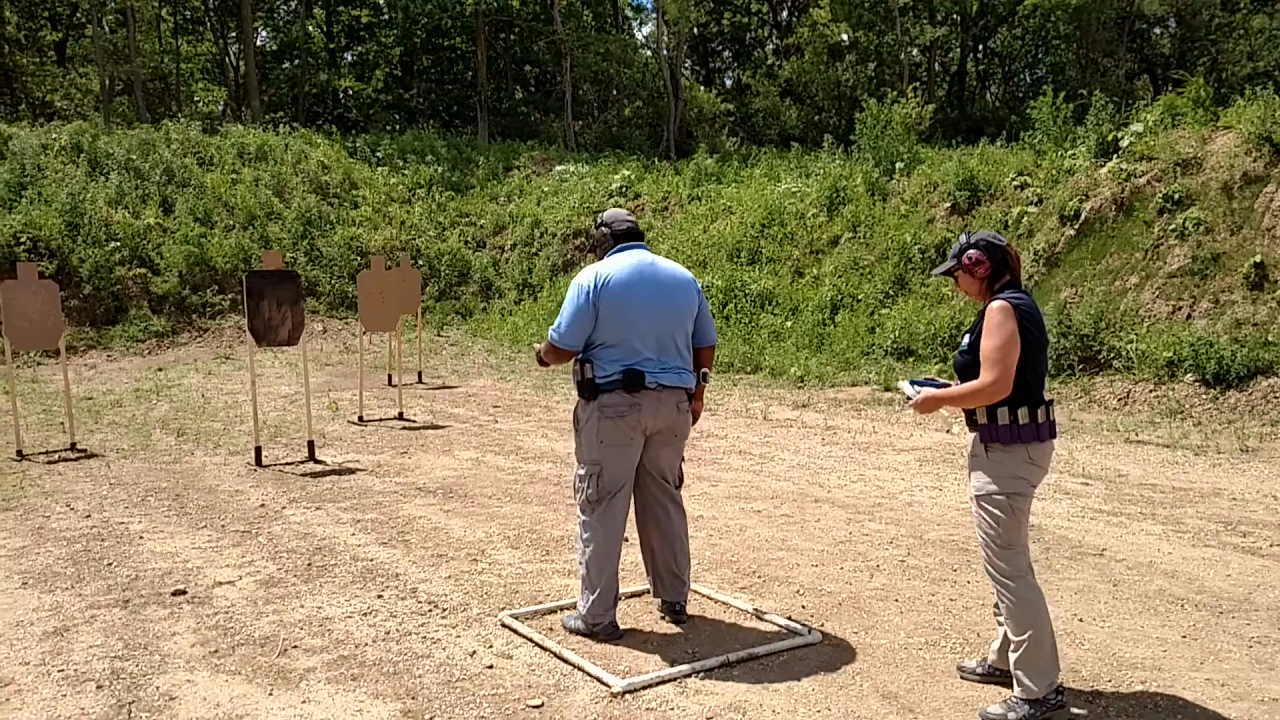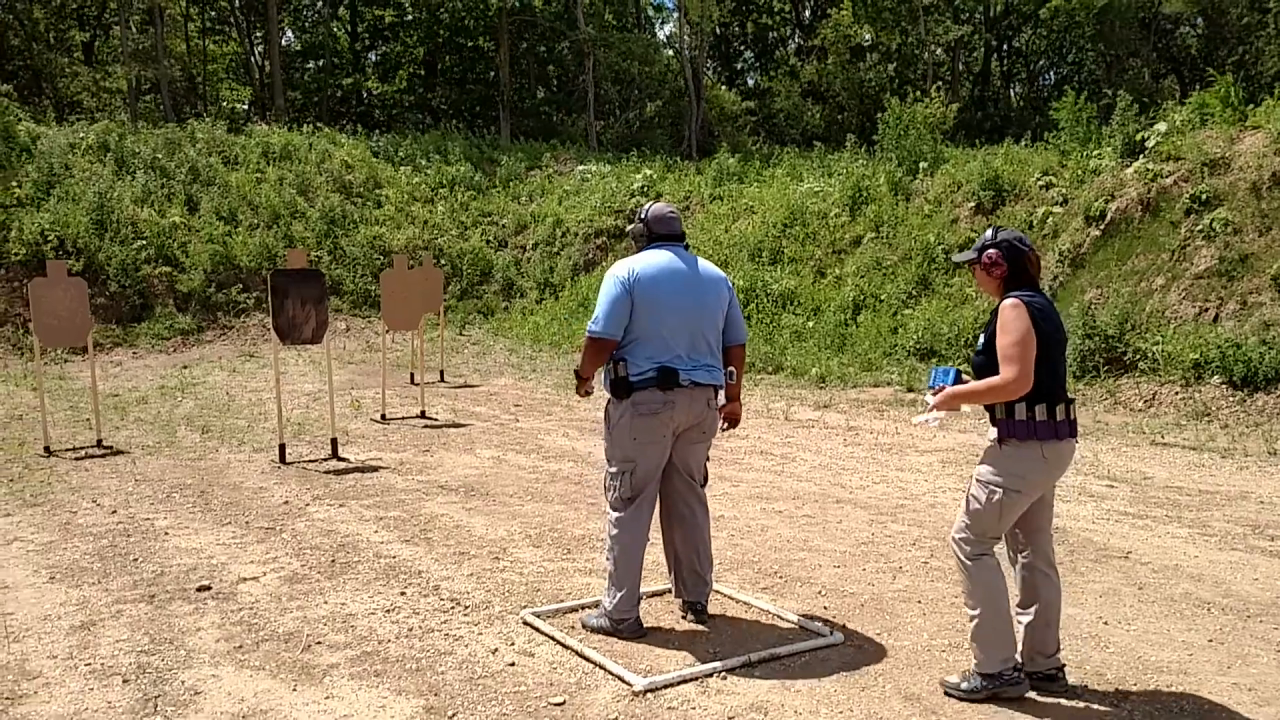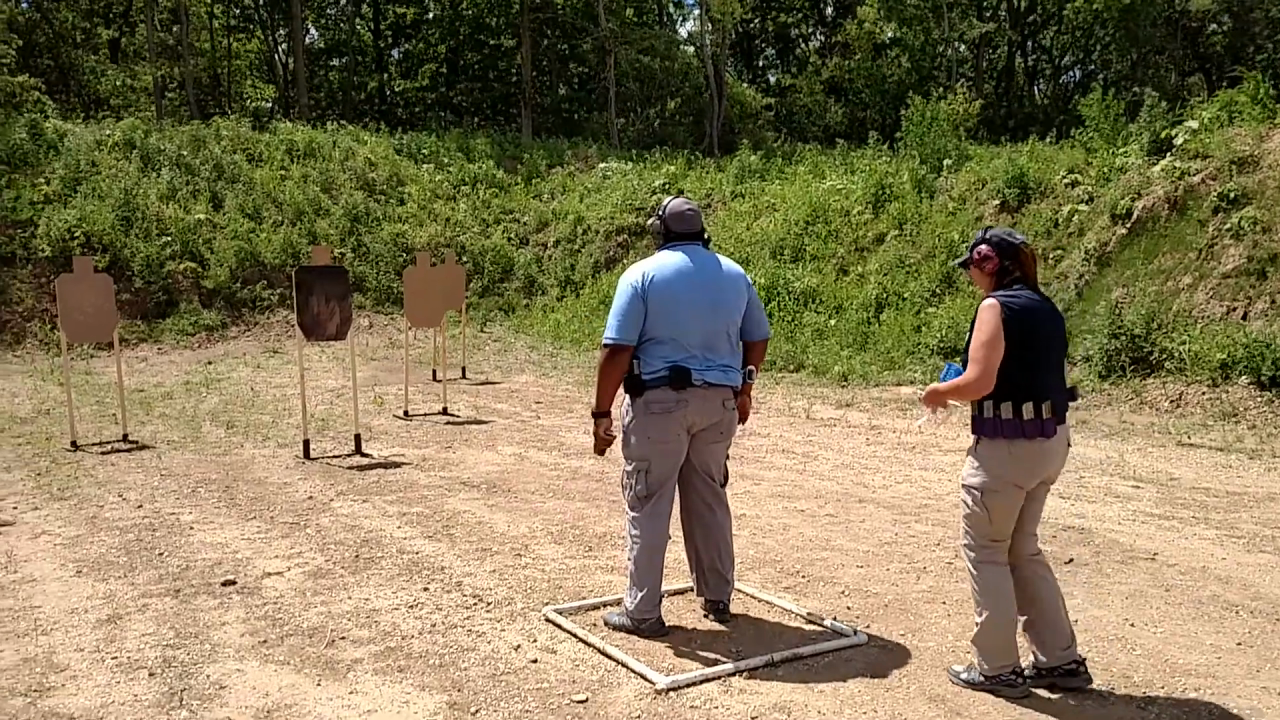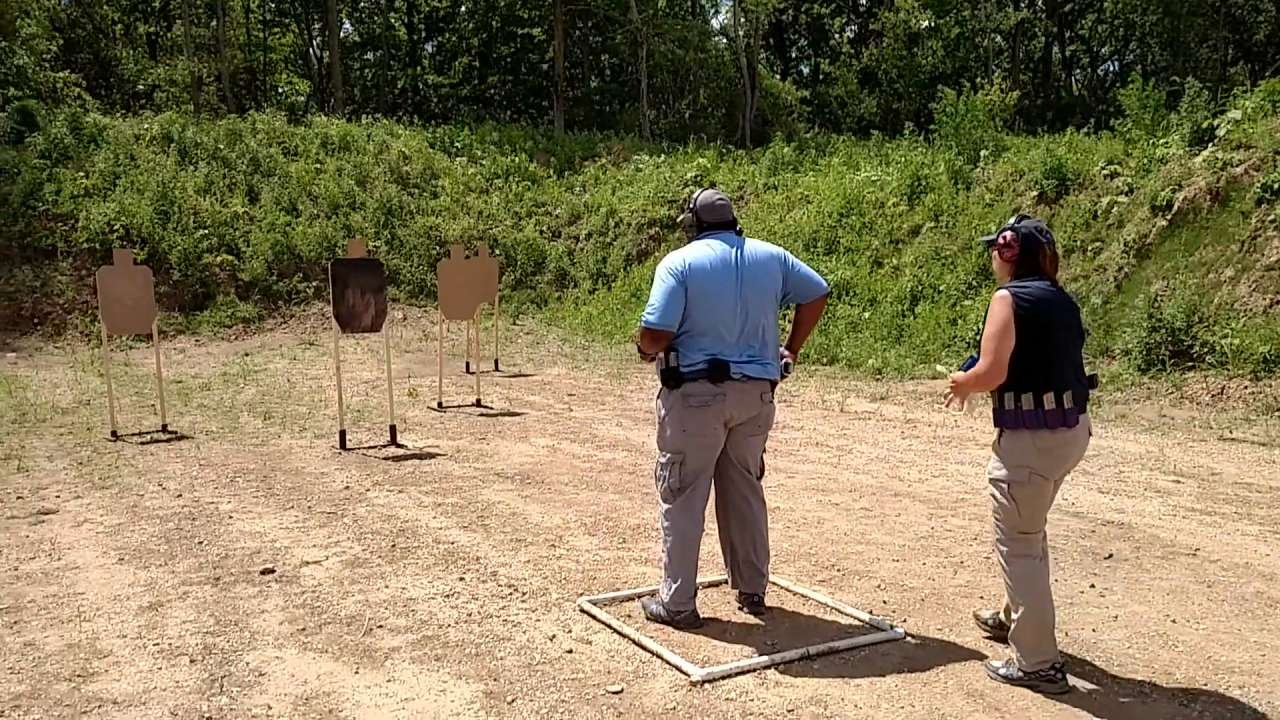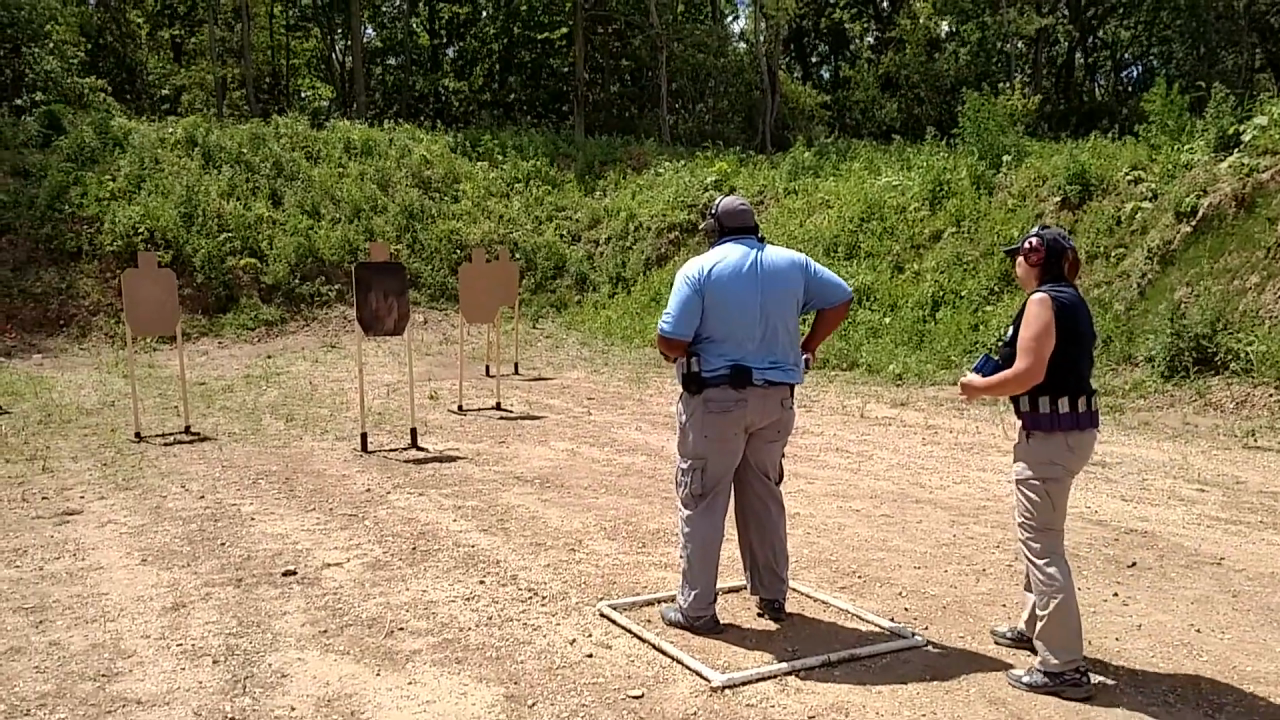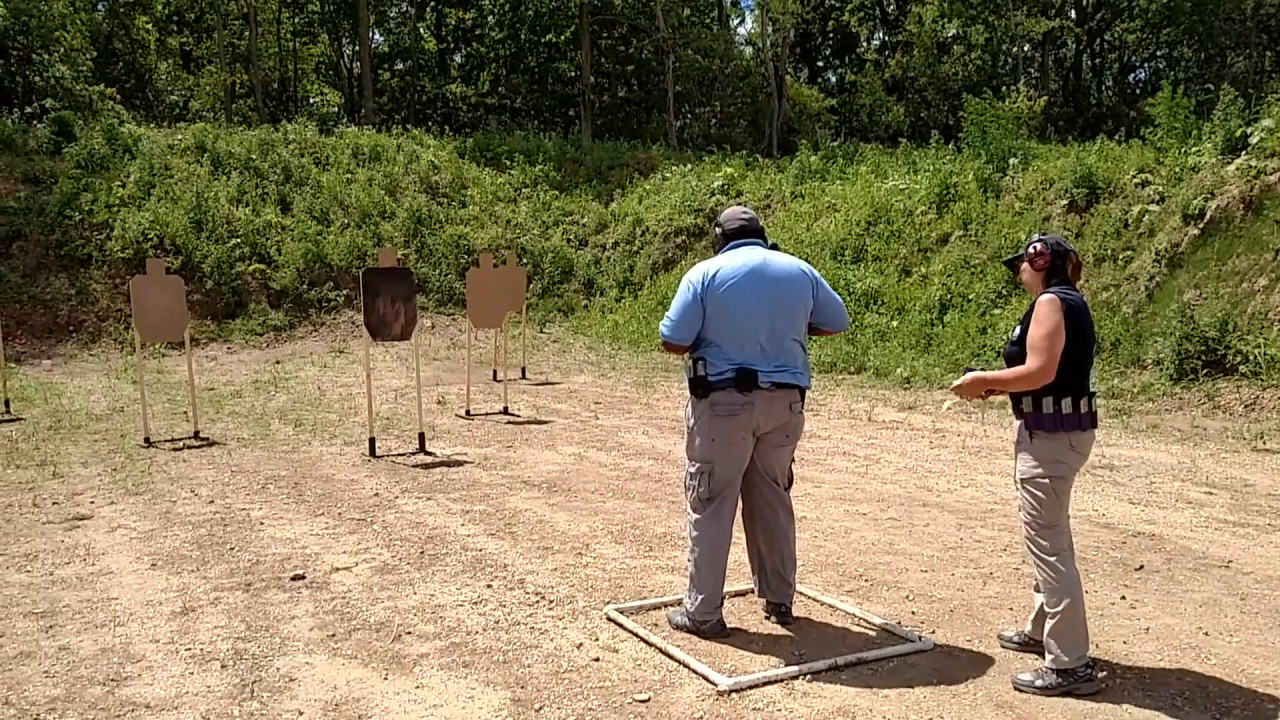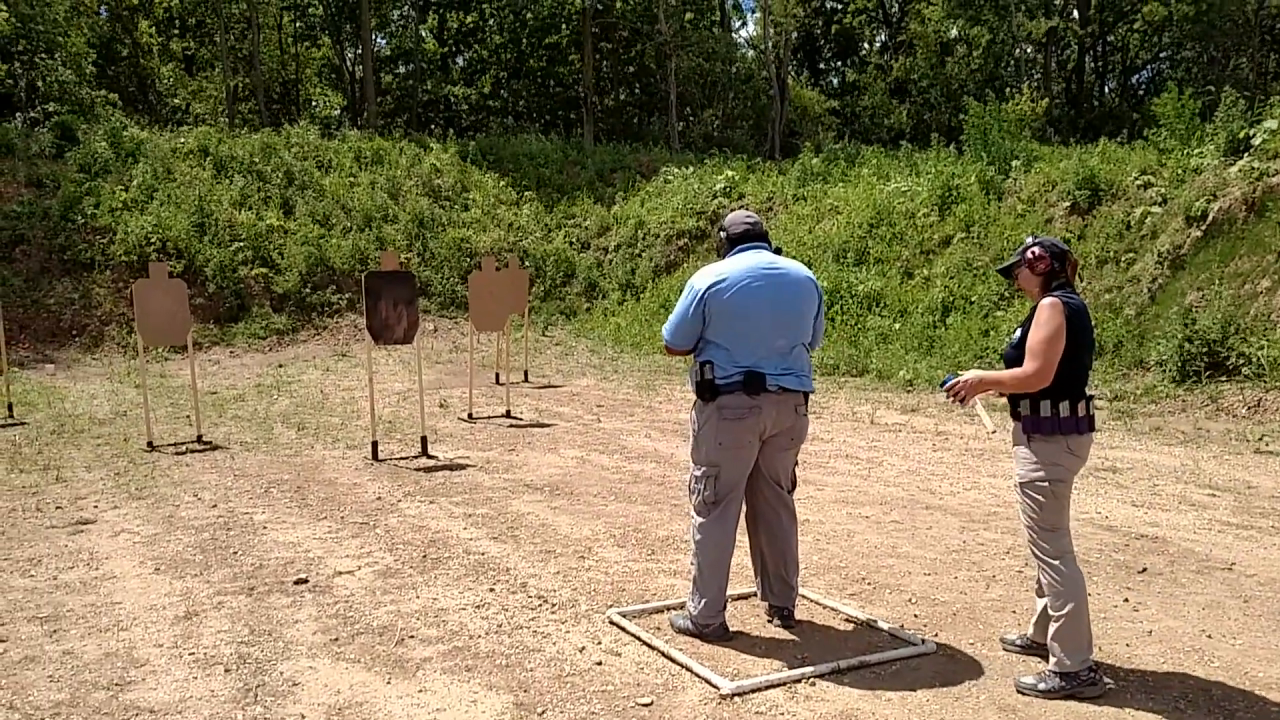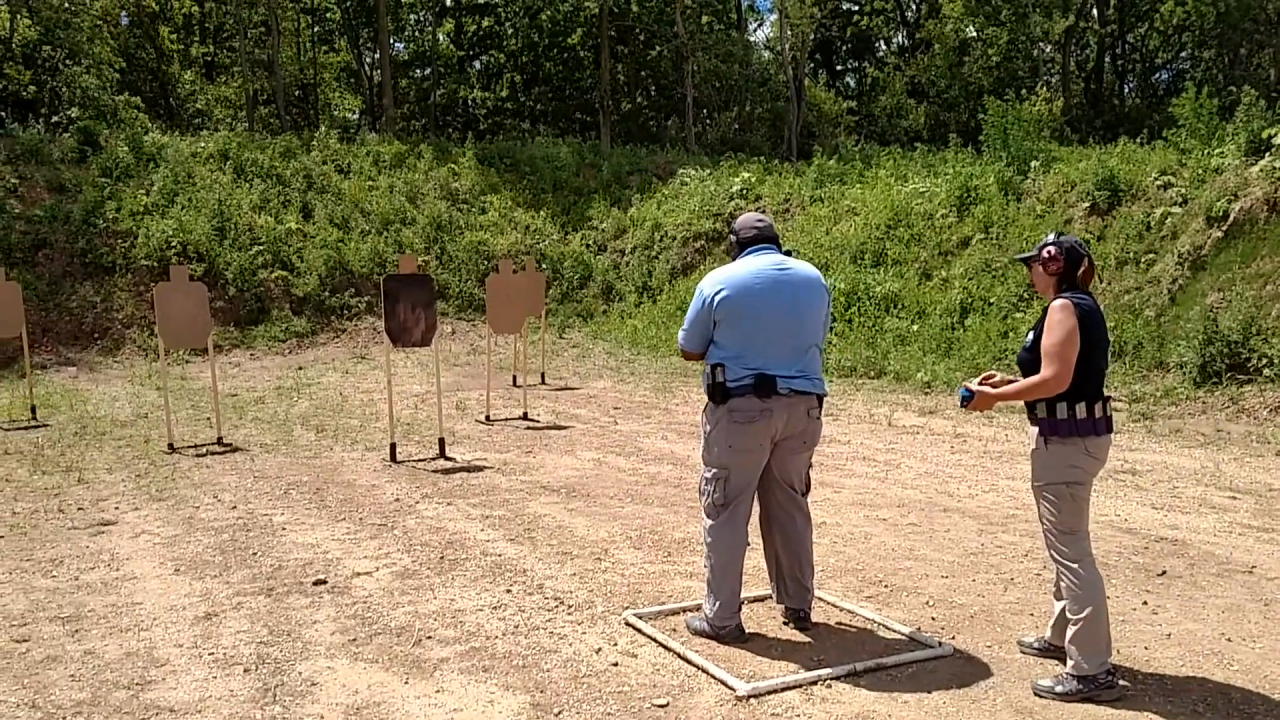
dt=0.5s
person 1, frame 1
left shoulder: (1001, 309)
right shoulder: (1015, 306)
left elbow: (994, 386)
left wrist: (936, 399)
right wrist: (950, 392)
left hip: (1007, 447)
right hip: (1010, 444)
left knee: (1005, 565)
right knee: (1007, 557)
right ankle: (1009, 659)
person 1, frame 2
left shoulder: (1014, 307)
right shoulder: (1036, 305)
left elbow: (1015, 382)
left wrist: (958, 395)
right wrist: (971, 386)
left hip: (1024, 445)
right hip: (1045, 442)
left knee: (971, 542)
right knee: (1033, 551)
left ankle: (996, 668)
right ankle: (1041, 662)
person 1, frame 3
left shoulder: (996, 306)
right shoulder: (1044, 307)
left elbow: (979, 383)
left wrist: (940, 391)
right wrist: (957, 389)
left hip: (1006, 444)
right hip: (1048, 440)
left knee: (984, 552)
right knee: (1021, 548)
left ankle: (998, 669)
right ankle: (1060, 659)
person 1, frame 4
left shoulder: (1011, 297)
right shoulder: (1059, 299)
left elbow: (991, 373)
left wrist: (961, 382)
right wrist: (972, 382)
left hip: (1031, 434)
right hip: (1070, 428)
left knee: (1017, 544)
right knee: (1028, 534)
left ankle: (1037, 663)
right ankle: (1015, 619)
person 1, frame 5
left shoulder: (1043, 301)
right shoulder: (1067, 299)
left elbow: (1028, 375)
left wrist: (980, 385)
right wrist: (994, 380)
left hip: (1050, 434)
right hip: (1066, 428)
left knee: (1042, 544)
right knee: (1039, 535)
left ankle: (1063, 666)
right ankle: (1036, 625)
person 1, frame 6
left shoulder: (1051, 301)
right shoulder: (1066, 302)
left elbow: (1039, 372)
left wrist: (984, 379)
right wrist: (998, 386)
left hip: (1050, 434)
right hip: (1058, 430)
left knee: (1048, 543)
right knee: (1050, 537)
left ankle: (1071, 664)
right ankle: (1043, 629)
person 1, frame 7
left shoulder: (1052, 305)
right shoulder: (1065, 305)
left elbow: (1036, 375)
left wrist: (983, 378)
right wrist: (990, 381)
left hip: (1049, 438)
right hip: (1056, 434)
left knee: (1051, 547)
right knee: (1048, 541)
left ankle: (1074, 667)
right ankle: (1044, 633)
person 1, frame 8
left shoulder: (1064, 307)
right shoulder: (1080, 306)
left elbow: (1055, 380)
left wrist: (995, 396)
right wrist: (1008, 383)
left hip: (1067, 440)
right hip: (1076, 435)
left knee: (1071, 551)
right knee: (1065, 545)
left ankle: (1092, 671)
right ankle: (1062, 637)
person 2, frame 1
left shoulder: (594, 277)
right shoulder: (683, 277)
left elbow: (561, 348)
right elbow: (705, 345)
left wrist: (542, 354)
right wrist: (696, 394)
left hip: (612, 405)
right hip: (671, 403)
left knee: (601, 509)
right knee: (664, 501)
left ankle: (597, 615)
right ankle: (674, 599)
person 2, frame 2
left shoulder: (627, 271)
right shoulder: (715, 277)
left elbow: (602, 340)
right elbow: (735, 345)
left wrist: (584, 374)
right wrist: (732, 397)
left hip: (643, 401)
right hip: (700, 400)
left knee: (629, 506)
right knee: (688, 499)
left ankle: (620, 612)
right ankle: (695, 599)
person 2, frame 3
left shoulder: (642, 274)
right shoulder: (734, 274)
left elbow: (617, 351)
right elbow: (757, 341)
left wrist: (601, 414)
right wrist: (744, 394)
left hip: (659, 402)
right hip: (718, 401)
left knee: (647, 506)
right knee: (708, 499)
left ankle: (642, 611)
right ankle: (717, 598)
person 2, frame 4
left shoulder: (680, 261)
right shoulder: (770, 256)
left elbow: (656, 331)
right elbow: (817, 293)
left wrist: (646, 350)
right wrist: (792, 349)
left hip: (696, 393)
right hip: (756, 392)
left knee: (682, 496)
right knee: (745, 492)
left ankle: (677, 603)
right ankle: (752, 590)
person 2, frame 5
left shoulder: (700, 268)
right shoulder: (791, 262)
left elbow: (672, 340)
right elbow: (840, 299)
left wrist: (670, 354)
right wrist: (807, 347)
left hip: (717, 399)
right hip: (775, 398)
left knee: (702, 504)
right knee: (764, 497)
left ankle: (696, 608)
right ankle: (772, 597)
person 2, frame 6
left shoulder: (706, 273)
right shoulder: (800, 272)
left elbow: (673, 341)
right elbow: (836, 322)
left hip: (724, 402)
right hip: (784, 400)
left knee: (710, 507)
right knee: (772, 501)
left ankle: (703, 612)
right ankle: (779, 600)
person 2, frame 7
left shoulder: (711, 278)
right shoulder: (805, 278)
left elbow: (674, 344)
right elbow: (811, 341)
left hip: (729, 405)
right hip: (789, 404)
left knee: (714, 509)
right knee: (776, 504)
left ankle: (706, 615)
right ankle: (782, 603)
person 2, frame 8
left shoulder: (720, 282)
right shoulder: (813, 278)
left elbow: (690, 350)
left hip: (741, 408)
right hip: (802, 406)
left knee: (726, 512)
right knee: (790, 506)
left ankle: (721, 618)
right ankle: (798, 605)
